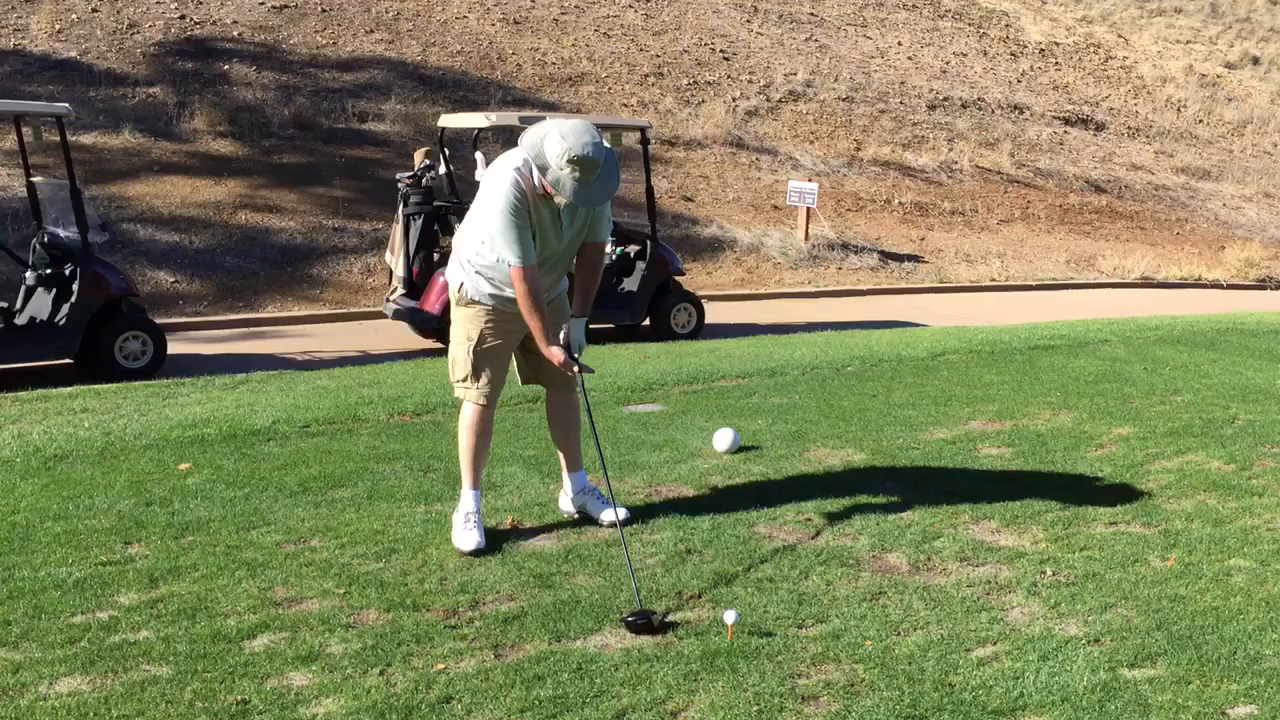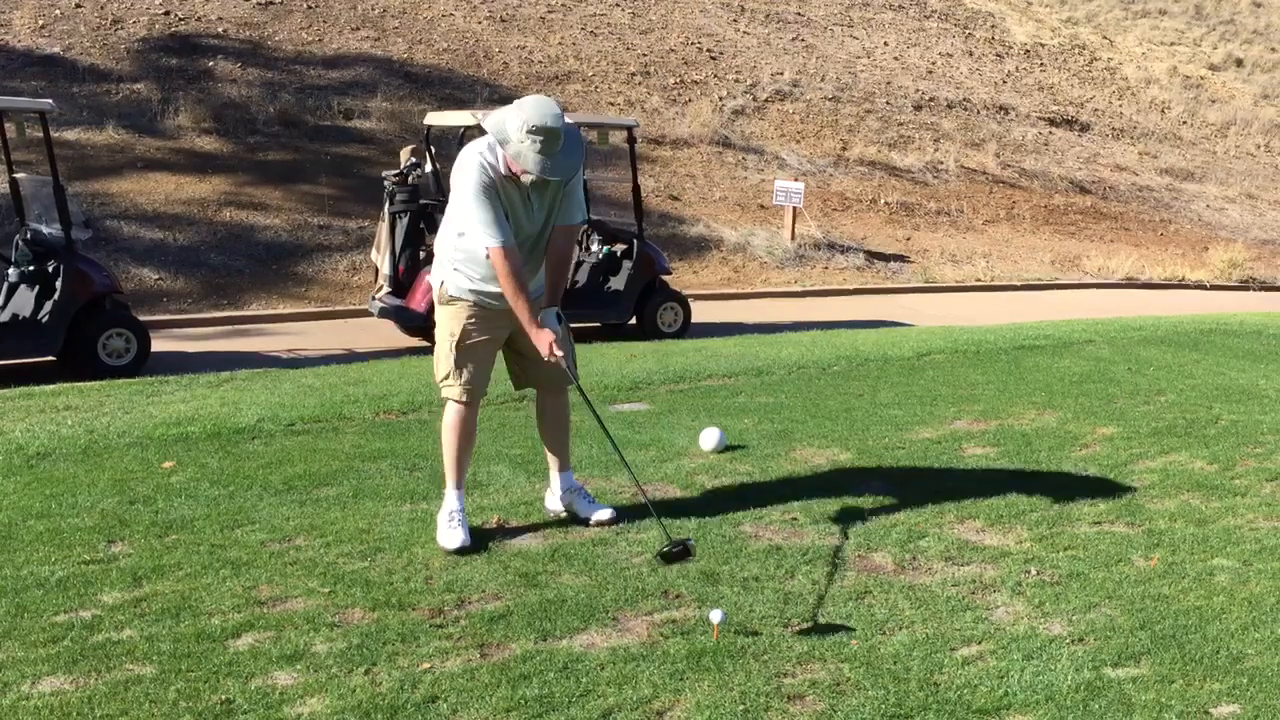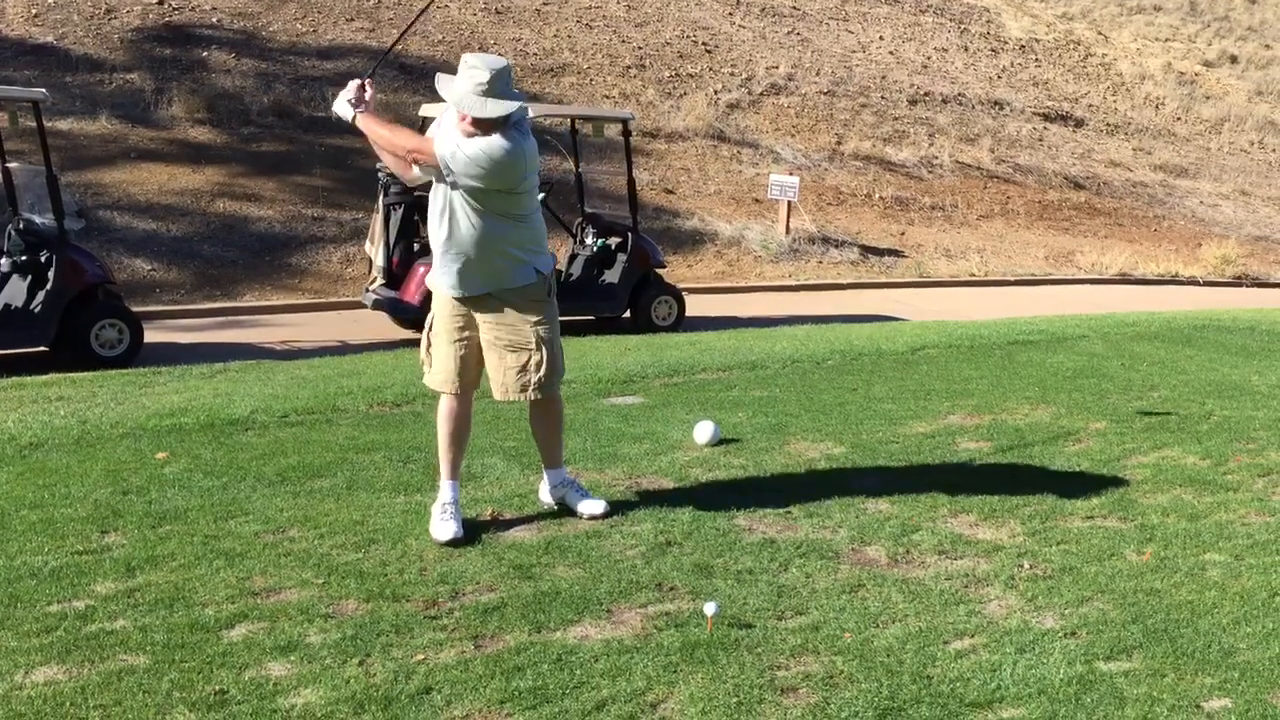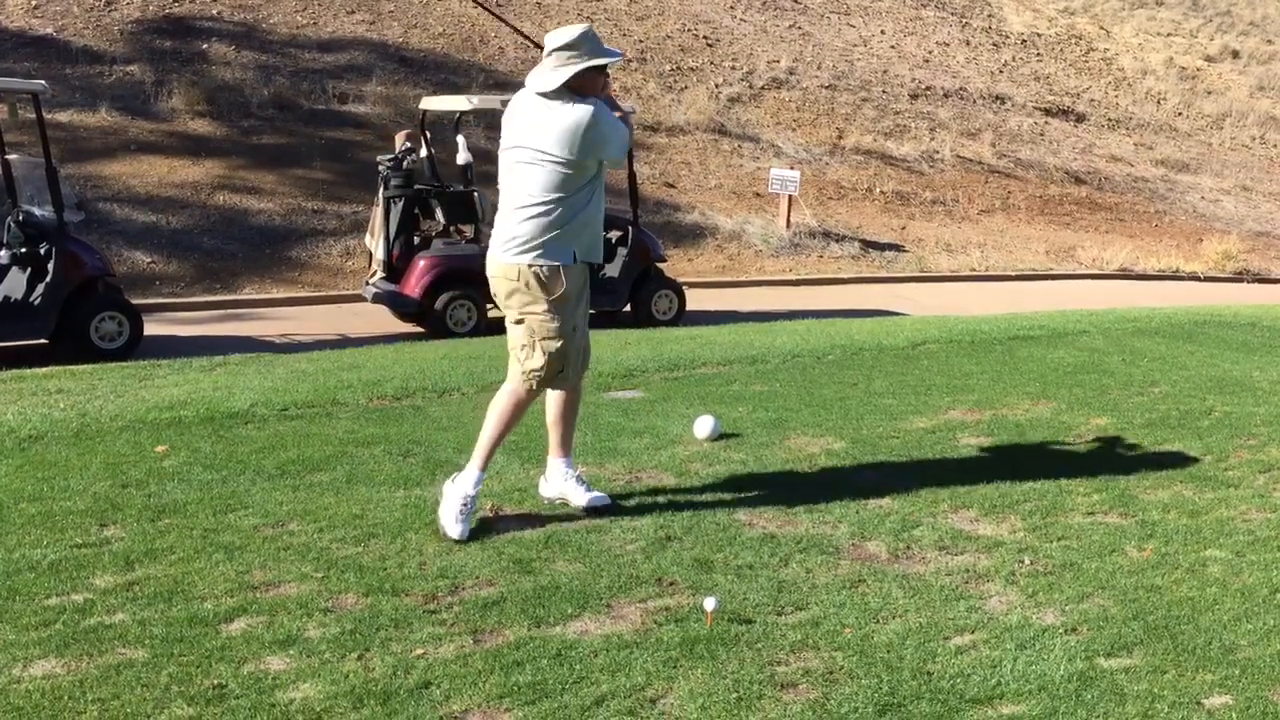
dt=1s
person 1, frame 1
left shoulder: (591, 177)
right shoulder: (508, 183)
left elbow: (593, 248)
right elbow: (521, 276)
left wrist: (578, 318)
right wrist: (546, 345)
left hip: (548, 290)
right hip: (486, 289)
left knee: (564, 384)
right knee: (480, 396)
left ankle: (575, 488)
right ankle: (469, 506)
person 1, frame 2
left shoulder: (563, 162)
right shoulder: (476, 168)
left elbow: (563, 238)
right elbow: (503, 259)
left wrist: (551, 310)
right wrist: (535, 328)
left hip: (534, 290)
right hip: (468, 291)
left knee: (555, 385)
right knee: (463, 396)
left ankle: (562, 488)
right ankle: (452, 505)
person 1, frame 3
left shoulder: (506, 150)
right shoulder: (451, 121)
left elbow: (414, 148)
right elbow: (412, 171)
left wrist: (358, 115)
right wrist: (367, 117)
left hip: (517, 288)
right hip: (455, 284)
left knee: (542, 388)
right knee: (454, 389)
left ankle: (556, 480)
right ankle: (447, 495)
person 1, frame 4
left shoulder: (523, 104)
right shoulder: (587, 119)
right elbow: (622, 136)
right wrist: (608, 99)
left hip: (549, 264)
right hip: (541, 268)
left knee: (569, 370)
right knee: (527, 379)
left ankle: (559, 472)
right ankle: (467, 482)
